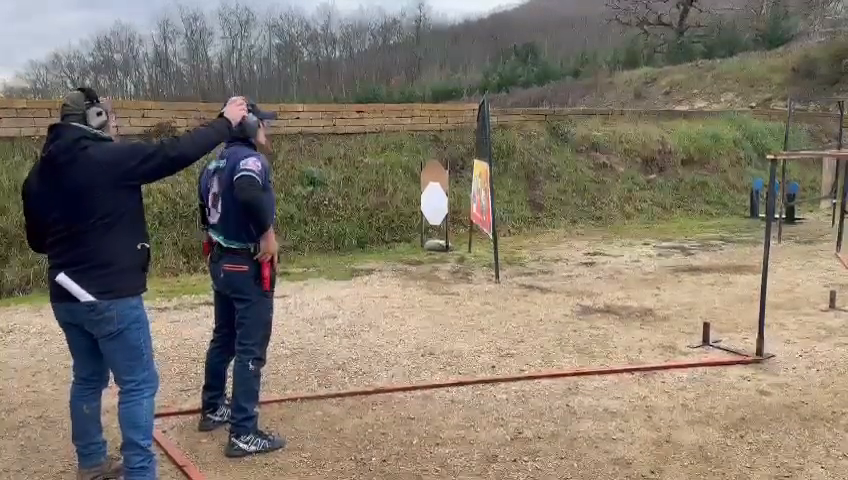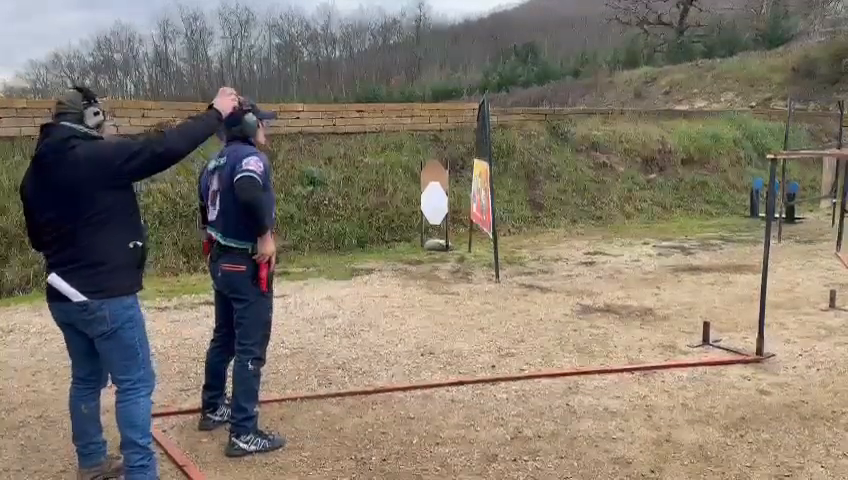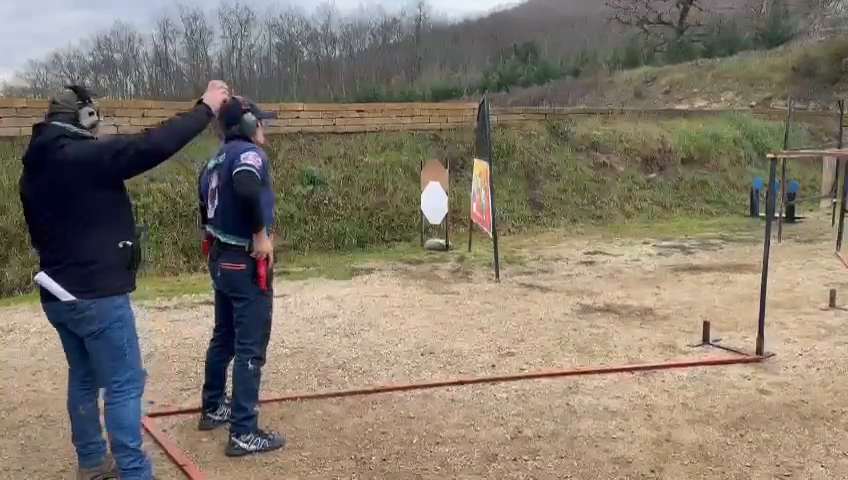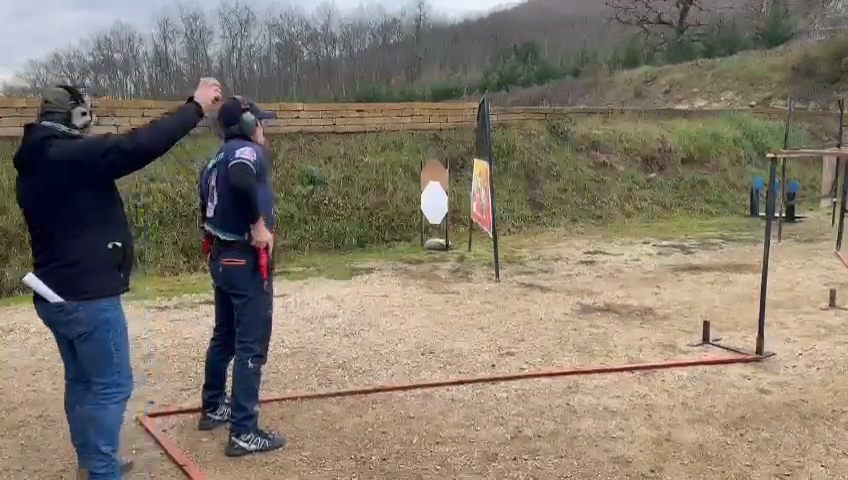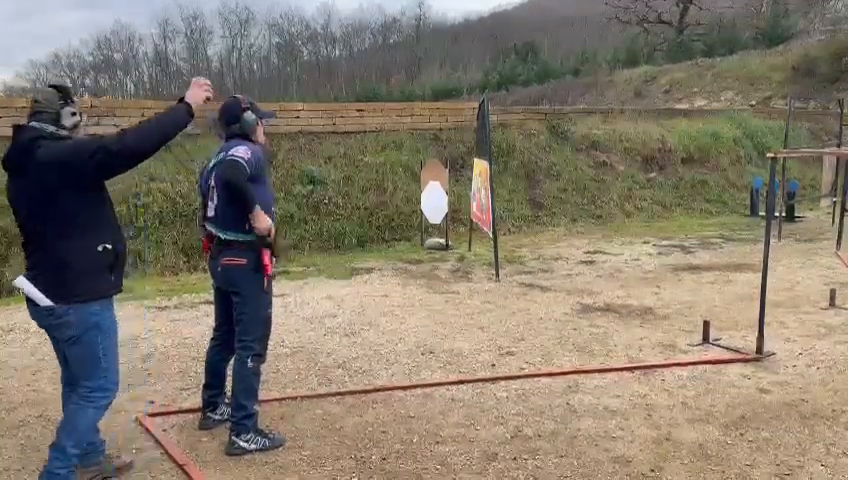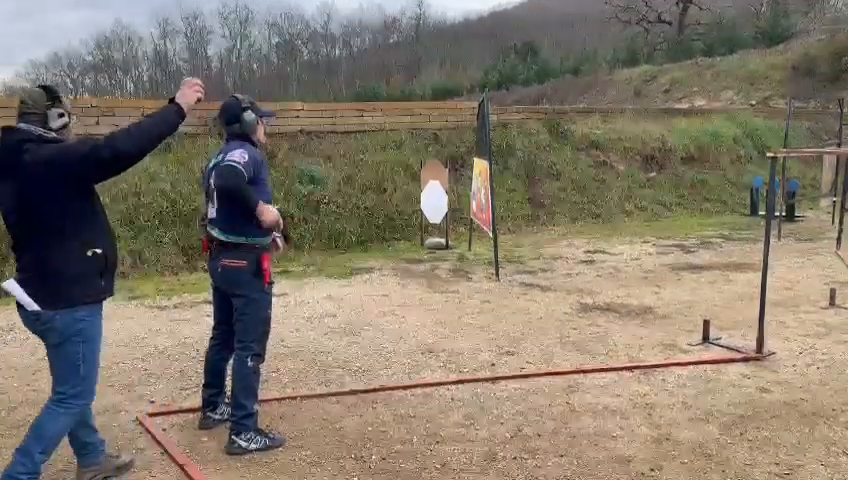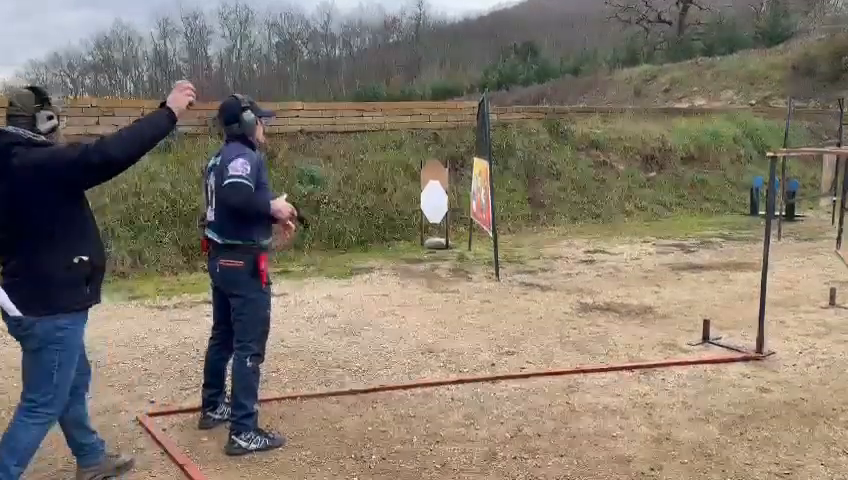
dt=0.1s
person 1, frame 1
left shoulder: (40, 173)
right shoulder: (107, 158)
left elbow: (37, 240)
right elbow: (176, 152)
right wrist: (226, 121)
left hip: (67, 296)
right hip: (111, 297)
left knee: (88, 379)
right knee: (139, 384)
person 1, frame 2
left shoulder: (36, 171)
right shoulder: (99, 157)
left elbow: (38, 238)
right elbow: (165, 148)
right wrist: (216, 113)
left hip: (64, 296)
right hip: (106, 296)
left knee: (86, 378)
right knee: (135, 383)
person 1, frame 3
left shoulder: (37, 167)
right shoulder: (86, 157)
right elbow: (152, 145)
right wrist: (205, 107)
left hip: (60, 294)
right hip: (97, 295)
left knee: (85, 379)
right knee: (125, 383)
person 1, frame 4
left shoulder: (31, 166)
right shoulder: (76, 156)
right elbow: (141, 144)
right wrist: (196, 105)
left hip: (55, 294)
right hip: (89, 296)
left knee: (82, 381)
right knee: (113, 386)
person 1, frame 5
right shoulder: (63, 157)
right elbow: (129, 145)
right wrist: (186, 105)
left hip: (53, 294)
right hip: (80, 296)
left knee: (81, 383)
right knee: (99, 387)
person 1, frame 6
right shoulder: (53, 160)
right elbow: (120, 148)
right wrist: (178, 107)
left hip: (45, 297)
right hip: (69, 300)
left knee: (72, 387)
right knee: (73, 395)
person 1, frame 7
right shoulder: (41, 164)
right elbow: (109, 154)
right wrist: (168, 111)
left hip: (33, 303)
right hip: (54, 307)
left knee: (72, 383)
right knee: (43, 403)
person 2, frame 1
left shoulder: (213, 165)
right shoulder: (249, 157)
left elbow: (206, 216)
right elbow: (248, 193)
right wrist: (267, 233)
left hip: (220, 262)
right hip: (248, 266)
left knee: (223, 338)
right knee: (251, 350)
left ankle: (213, 409)
right ankle: (243, 434)
person 2, frame 2
left shoulder: (213, 164)
right shoulder: (250, 156)
left elbow: (206, 215)
right elbow: (249, 194)
right wrist: (265, 236)
left hip: (220, 261)
right hip: (247, 266)
left knee: (223, 338)
right knee: (250, 350)
left ankle: (213, 408)
right ankle: (243, 434)
person 2, frame 3
left shoulder: (214, 163)
right shoulder: (251, 153)
left elbow: (206, 214)
right elbow: (246, 189)
right wrist: (260, 234)
left hip: (220, 260)
right hip: (246, 265)
left knee: (224, 337)
right knee: (251, 349)
left ankle: (213, 408)
right ankle: (243, 434)
person 2, frame 4
left shoulder: (214, 163)
right shoulder: (248, 150)
left elbow: (207, 213)
right elbow: (241, 181)
right wrist: (258, 224)
left hip: (221, 258)
right hip: (246, 262)
left knee: (224, 337)
right knee: (251, 347)
left ankle: (213, 408)
right ankle: (243, 433)
person 2, frame 5
left shoulder: (217, 159)
right shoulder: (247, 150)
right elbow: (231, 177)
right wrist: (256, 213)
left hip: (220, 257)
right hip: (246, 261)
left knee: (223, 336)
right knee: (250, 347)
left ankle: (213, 408)
right ankle: (243, 433)
person 2, frame 6
left shoulder: (218, 159)
right shoulder: (246, 152)
right elbow: (229, 182)
left wrist: (264, 231)
right wrist: (261, 208)
left hip: (220, 257)
right hip: (246, 262)
left knee: (223, 336)
right knee: (249, 347)
left ankle: (212, 408)
right ankle: (243, 433)
person 2, frame 7
left shoulder: (220, 157)
right shoulder: (245, 157)
right elbow: (236, 198)
left wrist: (271, 215)
right wrist: (273, 209)
left hip: (220, 258)
right hip: (244, 263)
left knee: (222, 337)
right knee: (249, 347)
left ankle: (212, 407)
right ankle: (243, 433)
